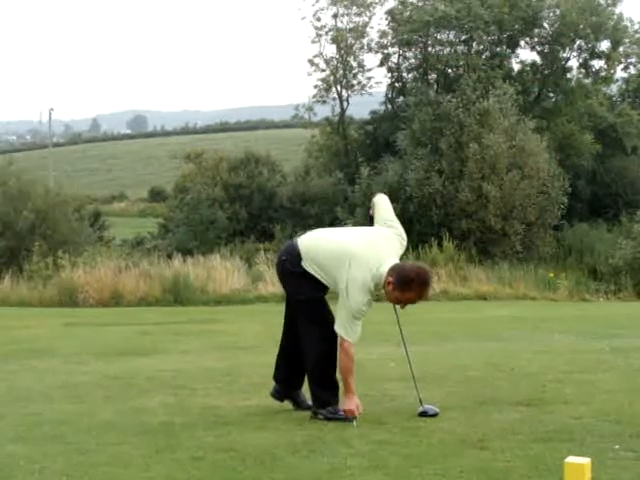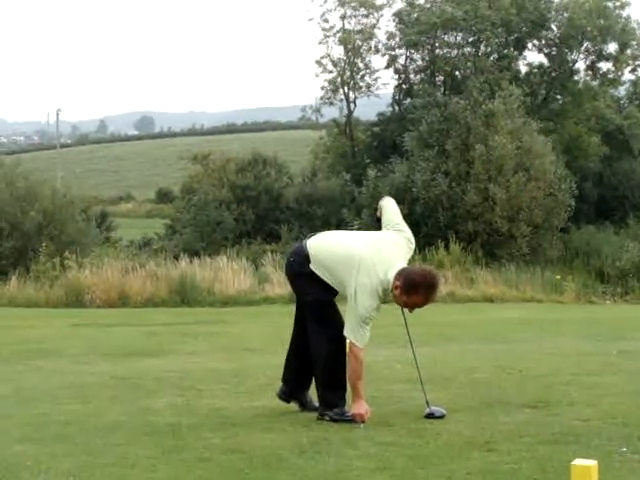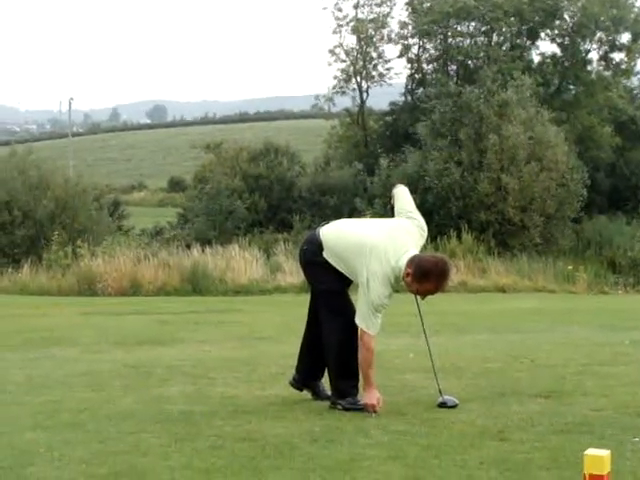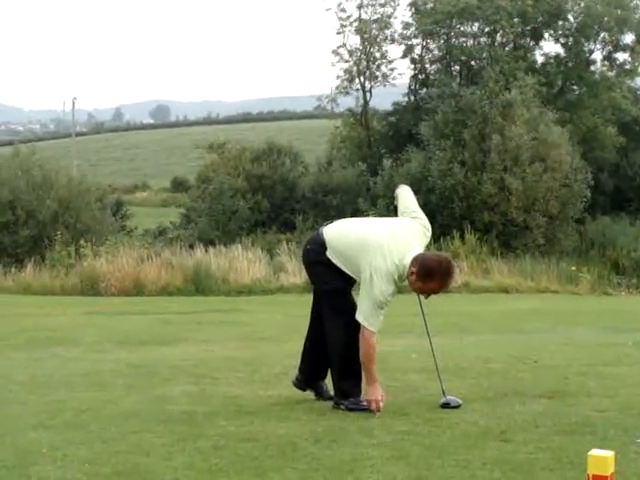
dt=0.7s
person 1, frame 1
left shoulder: (397, 238)
right shoulder: (360, 286)
left elbow: (379, 199)
right elbow: (346, 344)
right wrist: (350, 395)
left hip: (307, 254)
right hip: (295, 265)
left knee: (300, 326)
right knee: (323, 332)
left ankle: (286, 386)
right ankle: (324, 403)
person 1, frame 2
left shoulder: (405, 242)
right shoulder: (368, 292)
left elbow: (386, 202)
right elbow: (355, 348)
right wrist: (358, 400)
left hip: (318, 256)
right hip: (303, 266)
left knee: (311, 327)
right knee: (331, 333)
left ankle: (292, 387)
right ankle: (331, 405)
person 1, frame 3
left shoulder: (418, 230)
right shoulder: (380, 280)
left elbow: (400, 190)
right elbow: (366, 336)
right wrist: (370, 388)
left hip: (333, 245)
right hip: (317, 255)
left knee: (324, 316)
right knee: (342, 322)
left ankle: (306, 376)
right ankle: (344, 394)
person 1, frame 4
left shoulder: (422, 229)
right shoulder: (383, 278)
left elbow: (402, 190)
right elbow: (366, 333)
right wrist: (373, 385)
left hip: (336, 246)
right hip: (321, 254)
left knee: (327, 316)
right knee: (345, 321)
left ankle: (309, 376)
right ankle: (347, 394)
